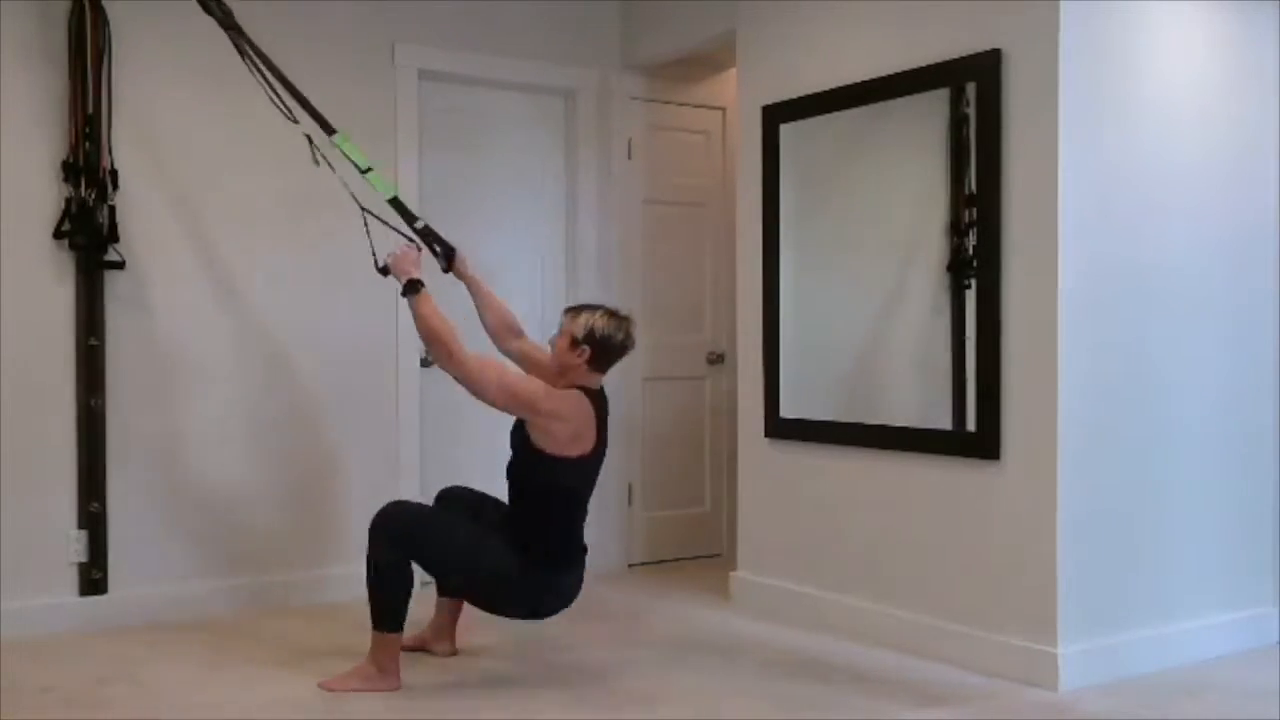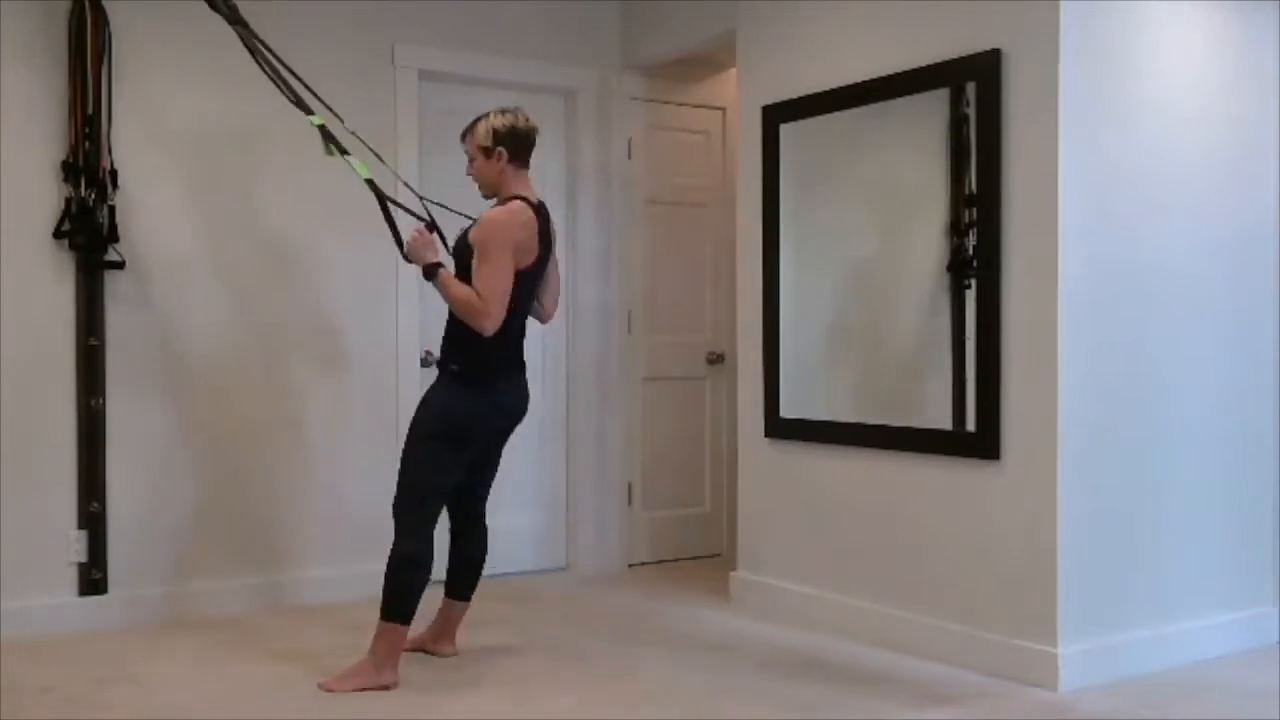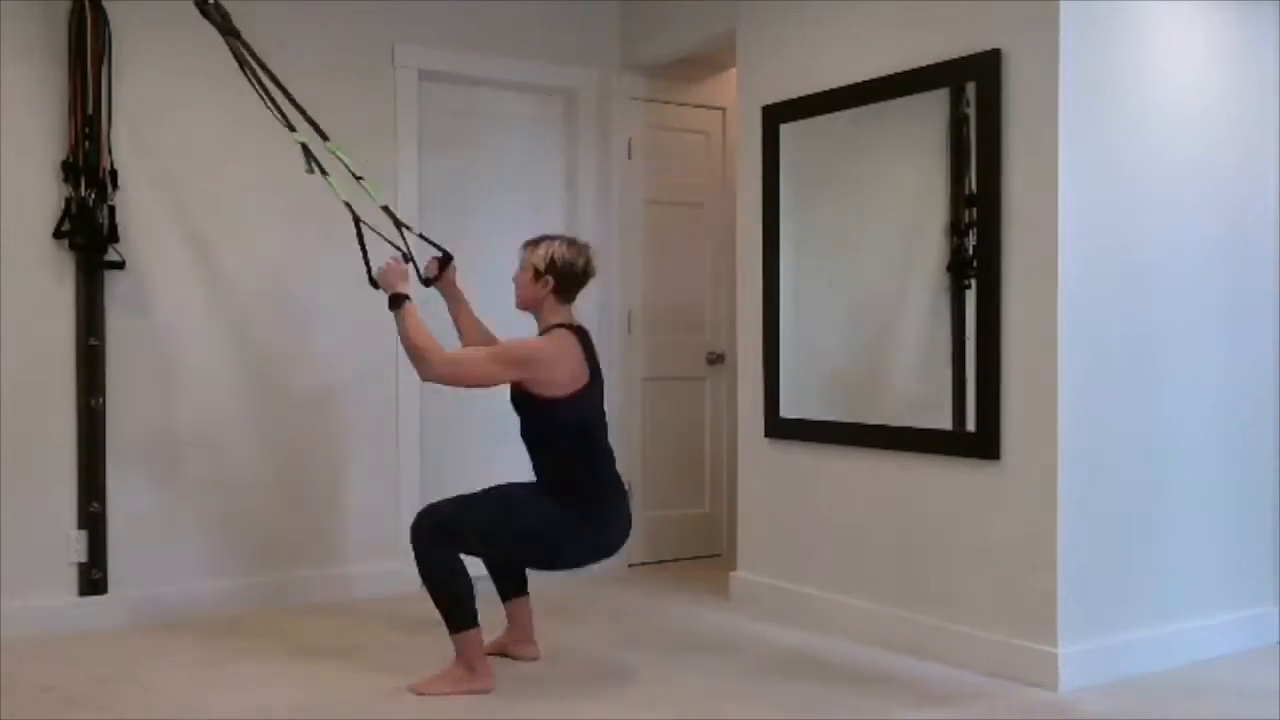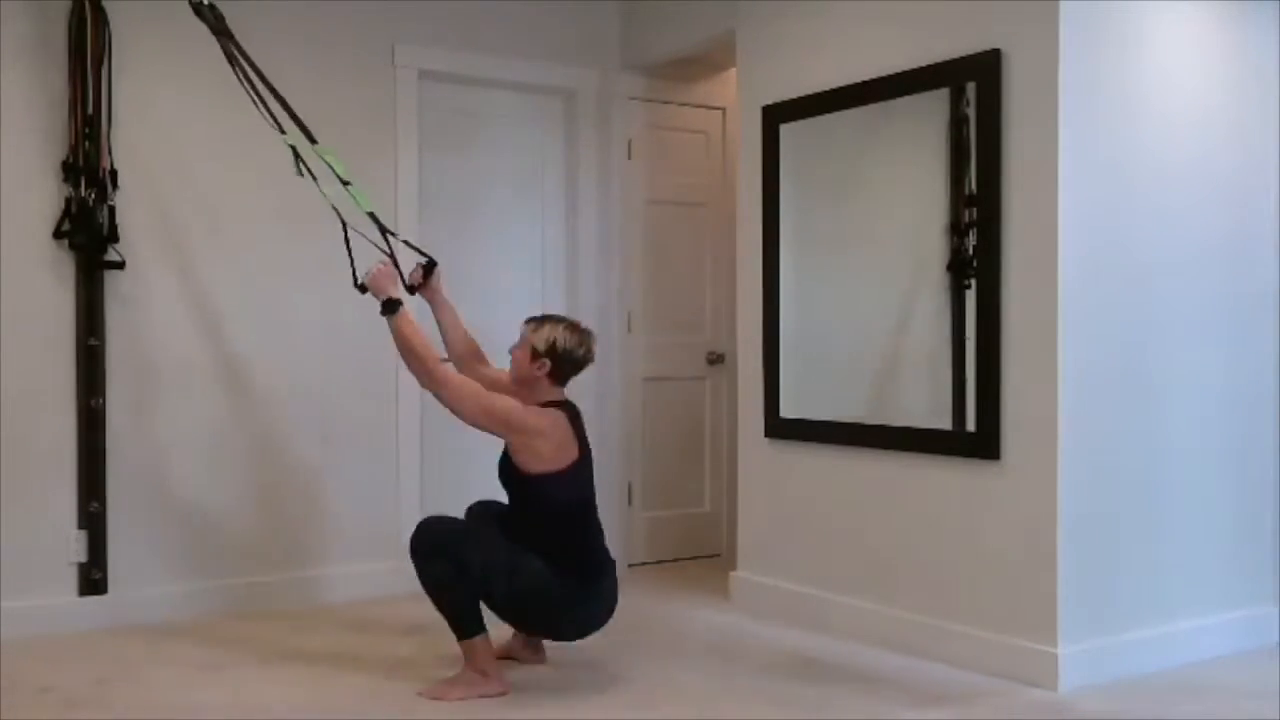
dt=0.3s
person 1, frame 1
left shoulder: (559, 405)
right shoulder: (581, 392)
left elbow: (457, 362)
right elbow: (513, 340)
left wrist: (413, 283)
right wrist: (465, 274)
left hip: (532, 575)
right hip: (553, 571)
left knee: (394, 524)
right knee: (454, 504)
left ankle: (381, 667)
right ankle: (440, 633)
person 1, frame 2
left shoulder: (502, 221)
right shoulder: (539, 219)
left elbow: (486, 319)
right elbow: (545, 308)
left wrist: (433, 265)
left hip: (467, 391)
right hip: (504, 391)
left knee: (414, 516)
right knee: (467, 510)
left ankle: (381, 661)
right ankle: (443, 633)
person 1, frame 3
left shoulder: (543, 354)
right shoulder: (566, 342)
left elbow: (440, 368)
right elbow: (489, 356)
left wrist: (400, 297)
right wrist: (451, 291)
left hip: (580, 520)
right hip: (601, 511)
left knee: (433, 529)
right knee: (487, 521)
left ankle: (468, 670)
right ankle: (520, 637)
person 1, frame 4
left shoulder: (531, 424)
left elbow: (443, 380)
right elbow: (474, 366)
left wrist: (392, 301)
right wrist: (432, 294)
left knee: (434, 542)
right knee: (485, 528)
left ankle: (483, 671)
right ankle: (526, 639)
